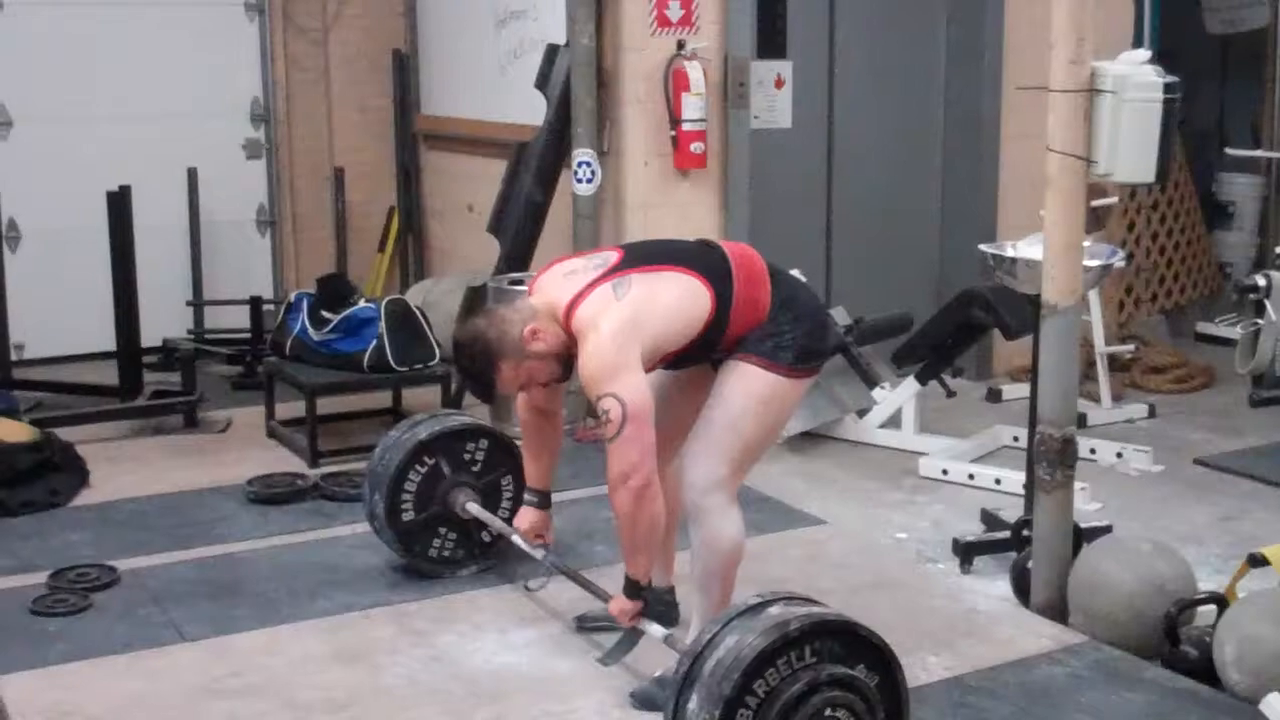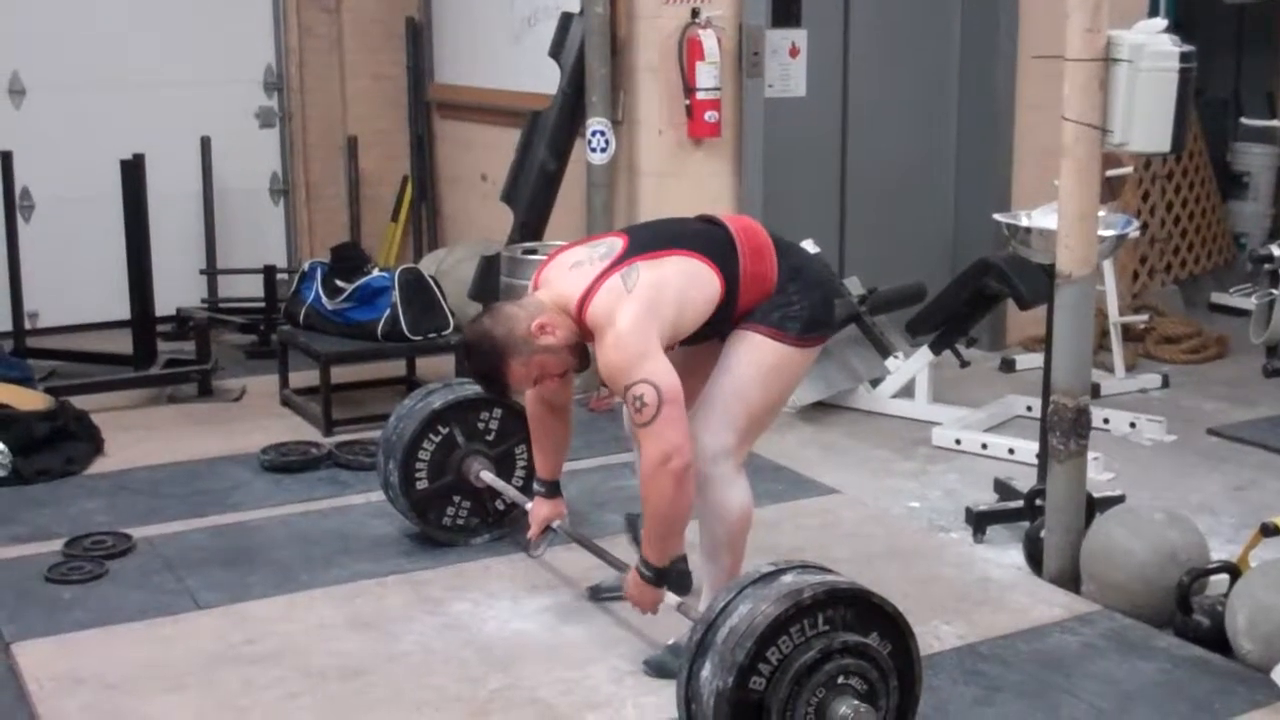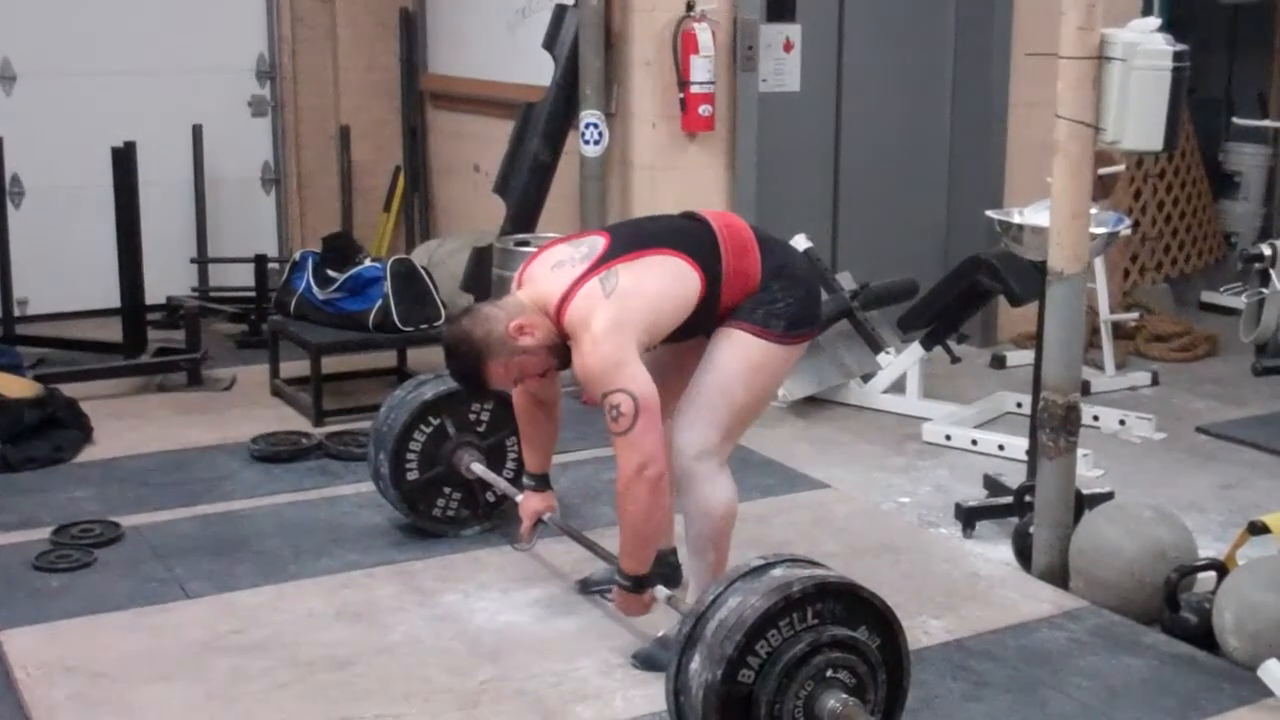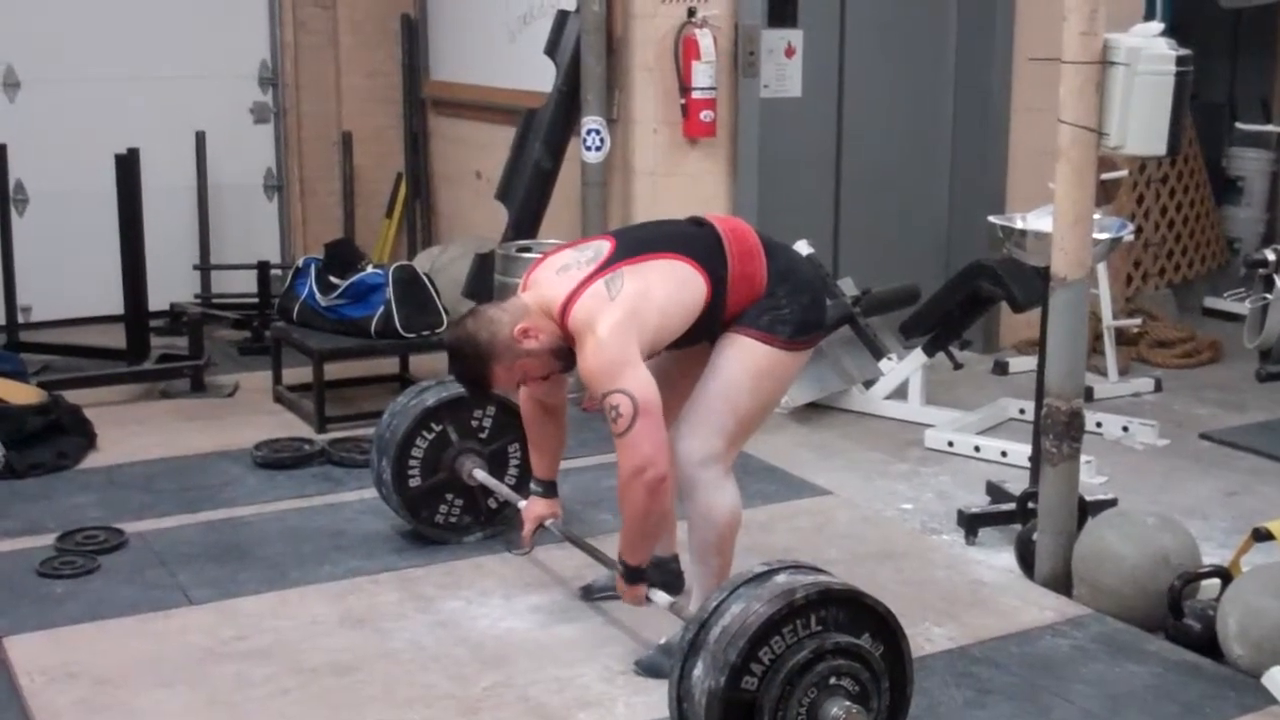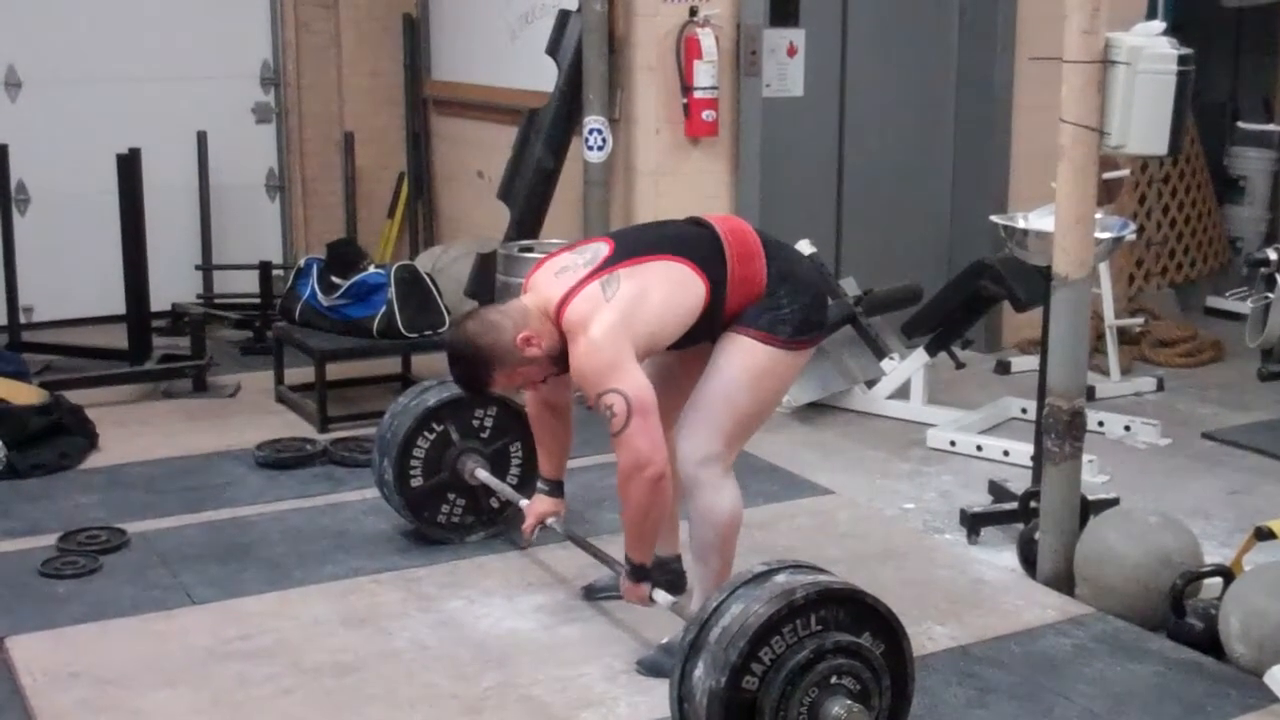
dt=1s
person 1, frame 1
left shoulder: (602, 342)
right shoulder: (539, 303)
left elbow: (633, 479)
right elbow: (539, 409)
left wrist: (632, 588)
right wrist: (536, 500)
left hip: (781, 328)
right hip: (720, 318)
left knee: (703, 484)
right knee: (649, 448)
right ankle: (660, 597)
person 1, frame 2
left shoulder: (621, 333)
right shoulder: (543, 292)
left elbow: (671, 460)
right elbow: (547, 401)
left wrist: (650, 573)
right wrist: (546, 490)
left hip: (789, 295)
right hip: (731, 280)
left knee: (712, 450)
right knee: (649, 420)
right ankle: (672, 564)
person 1, frame 3
left shoulder: (598, 336)
right shoulder: (526, 290)
left elbow: (645, 469)
right elbow: (536, 398)
left wrist: (632, 583)
right wrist: (536, 483)
left hip: (774, 292)
right hip: (716, 273)
left knee: (693, 448)
right knee: (640, 419)
right ankle: (659, 559)
person 1, frame 4
left shoulder: (601, 338)
right shoulder: (531, 296)
left elbow: (648, 470)
right elbow: (543, 401)
left wrist: (631, 570)
right wrist: (543, 489)
left hip: (779, 297)
right hip: (722, 277)
left knee: (697, 455)
right knee: (644, 426)
right ankle: (662, 565)
person 1, frame 5
left shoulder: (595, 340)
right shoulder: (535, 296)
left elbow: (645, 468)
right elbow: (548, 401)
left wrist: (635, 570)
right wrist: (549, 487)
left hip: (780, 298)
right hip: (722, 279)
left knee: (700, 457)
right knee: (643, 423)
right ankle: (665, 564)
